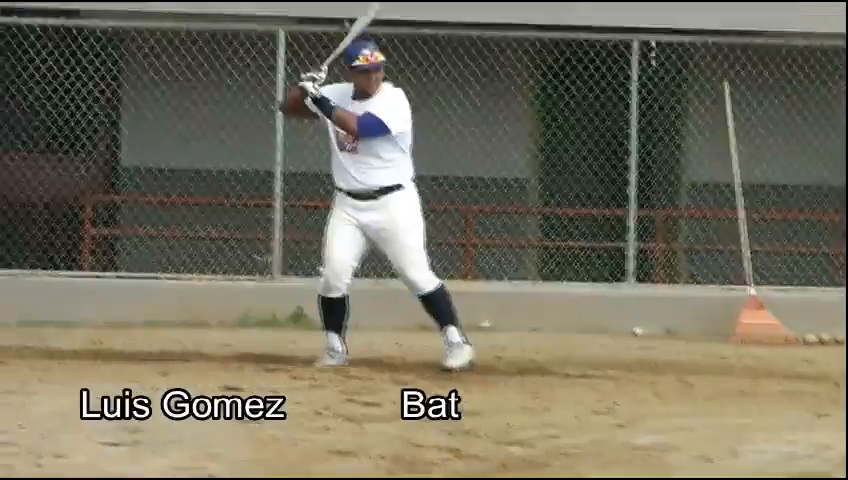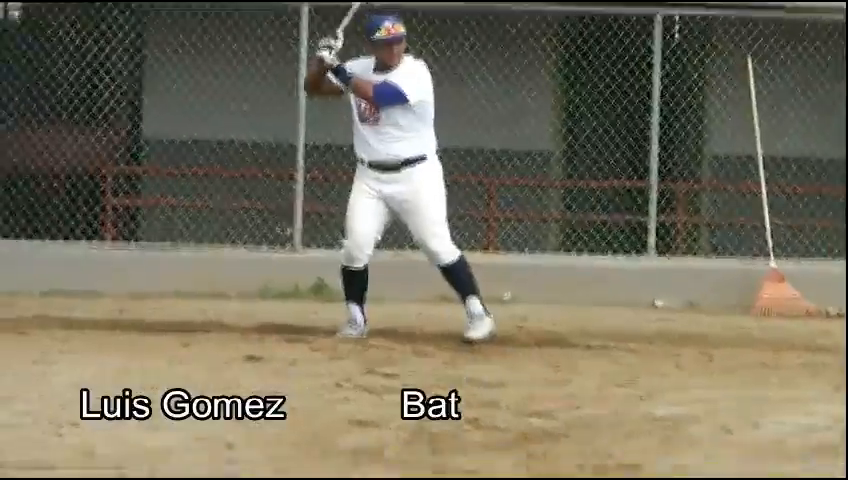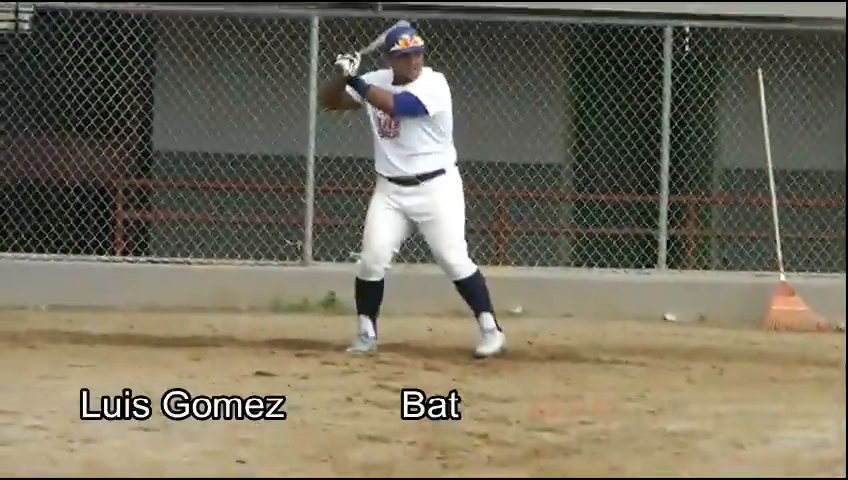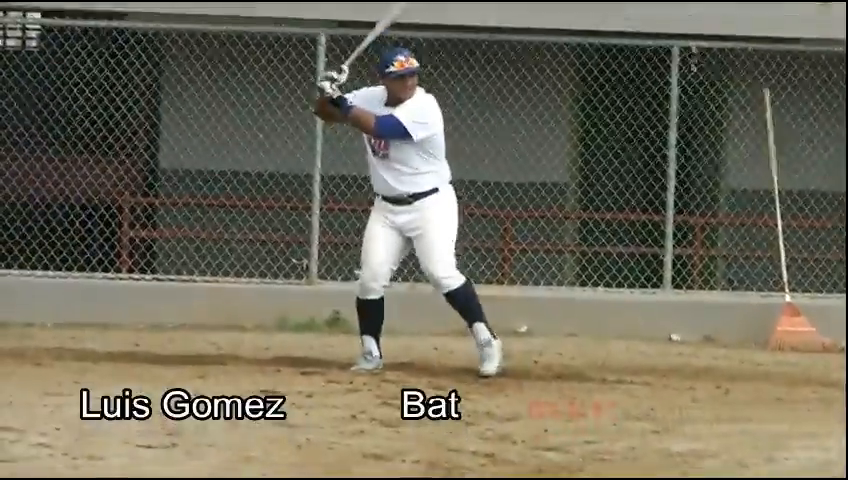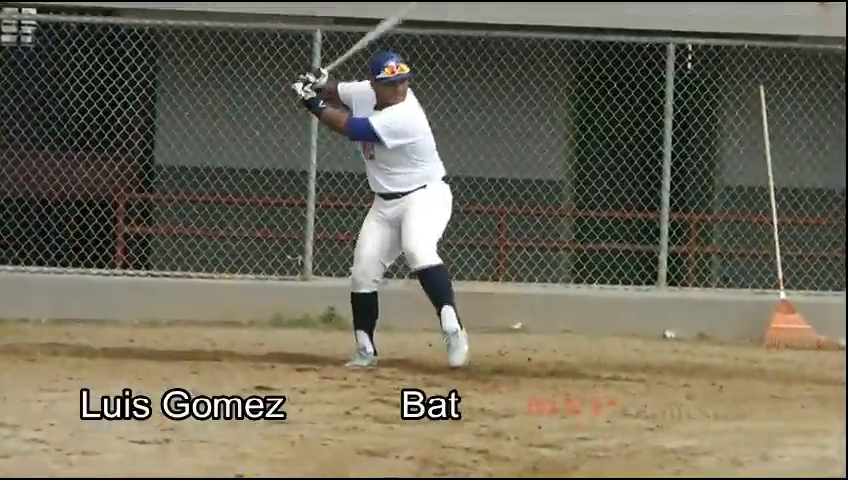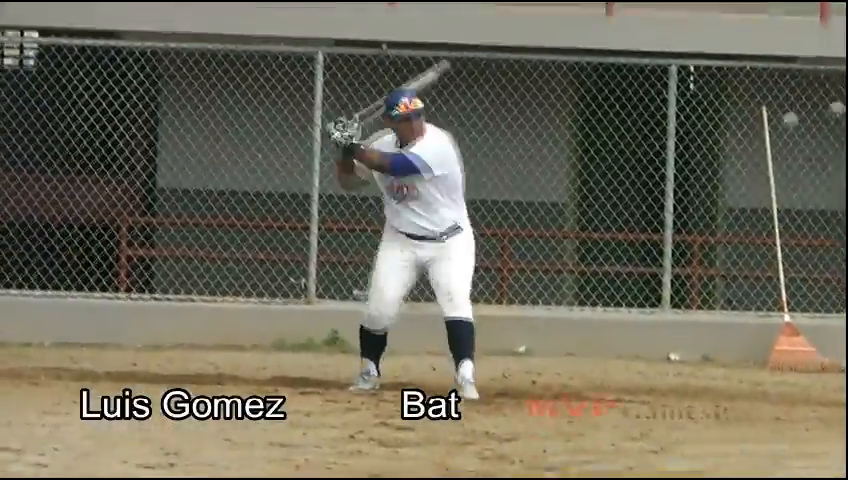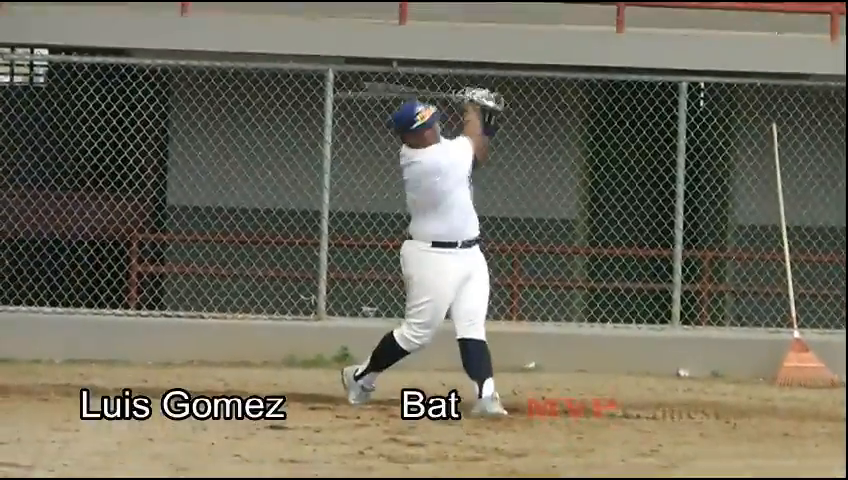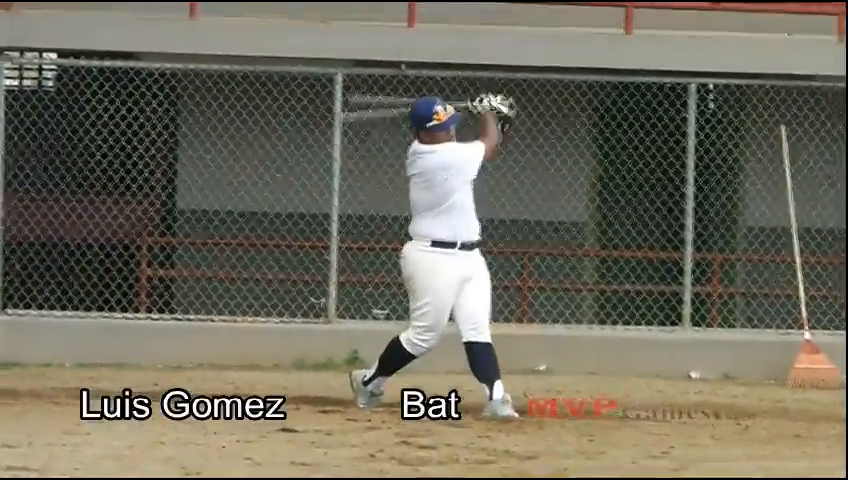
dt=0.3s
person 1, frame 1
left shoulder: (394, 100)
right shoulder: (337, 93)
left elbow: (359, 127)
right elbow: (289, 107)
left wrist: (320, 100)
right wrist: (305, 86)
left hip: (393, 201)
right hip: (348, 204)
left knee: (417, 275)
right knee: (333, 278)
left ankle: (457, 342)
right ankle: (335, 349)
person 1, frame 2
left shoulder: (416, 72)
right shoulder: (359, 68)
left elbow: (376, 94)
right elbow: (313, 88)
left wrist: (337, 68)
right wrist: (323, 60)
left hip: (416, 173)
right hip: (371, 176)
left knee: (438, 246)
right knee: (355, 248)
left ankle: (478, 314)
right ankle: (355, 320)
person 1, frame 3
left shoulder: (434, 84)
right shoulder: (376, 80)
left elbow: (396, 105)
right elbow: (329, 101)
left wrist: (355, 80)
right wrist: (341, 73)
left hip: (436, 187)
right hip: (390, 189)
left knee: (455, 260)
right knee: (372, 261)
left ankle: (491, 329)
right ankle: (366, 334)
person 1, frame 4
left shoulder: (424, 107)
right shoulder: (372, 97)
left elbow: (378, 128)
right elbow: (325, 113)
left wrist: (339, 100)
right wrist: (330, 92)
left hip: (431, 202)
right hip: (387, 207)
left knee: (440, 270)
right knee: (370, 280)
left ankle: (485, 339)
right ankle: (371, 354)
person 1, frame 5
left shoulder: (405, 115)
right shoulder: (365, 93)
left elbow: (349, 128)
right elbow: (333, 92)
left wrist: (312, 103)
right wrist: (316, 87)
left hip: (425, 194)
right hip: (386, 202)
left knee: (417, 249)
right knee: (363, 272)
left ankle: (451, 326)
right ankle: (365, 350)
person 1, frame 6
left shoulder: (438, 141)
right shoulder: (383, 142)
left elbow: (392, 164)
right elbow: (348, 181)
left wrist: (354, 147)
right wrist: (347, 150)
left hip: (451, 239)
right hip: (403, 240)
left knee: (456, 301)
right knee: (380, 309)
left ankle: (465, 377)
right ankle: (369, 371)
person 1, frame 7
left shoulder: (421, 150)
right shoulder: (432, 161)
left elbow: (472, 156)
right elbow: (471, 138)
left wrist: (486, 128)
right wrist: (471, 110)
left hip: (468, 252)
right hip: (433, 257)
left knee: (473, 326)
right knee: (418, 330)
left ankle: (486, 396)
right ankle: (361, 377)
person 1, frame 8
left shoulder: (436, 150)
right shoulder: (439, 158)
left elbow: (477, 154)
right elbow: (487, 148)
left wrist: (491, 113)
right wrist: (489, 113)
left hip: (469, 255)
right hip: (432, 258)
left knee: (477, 328)
right knee: (423, 335)
left ankle: (496, 398)
right ankle: (369, 381)
